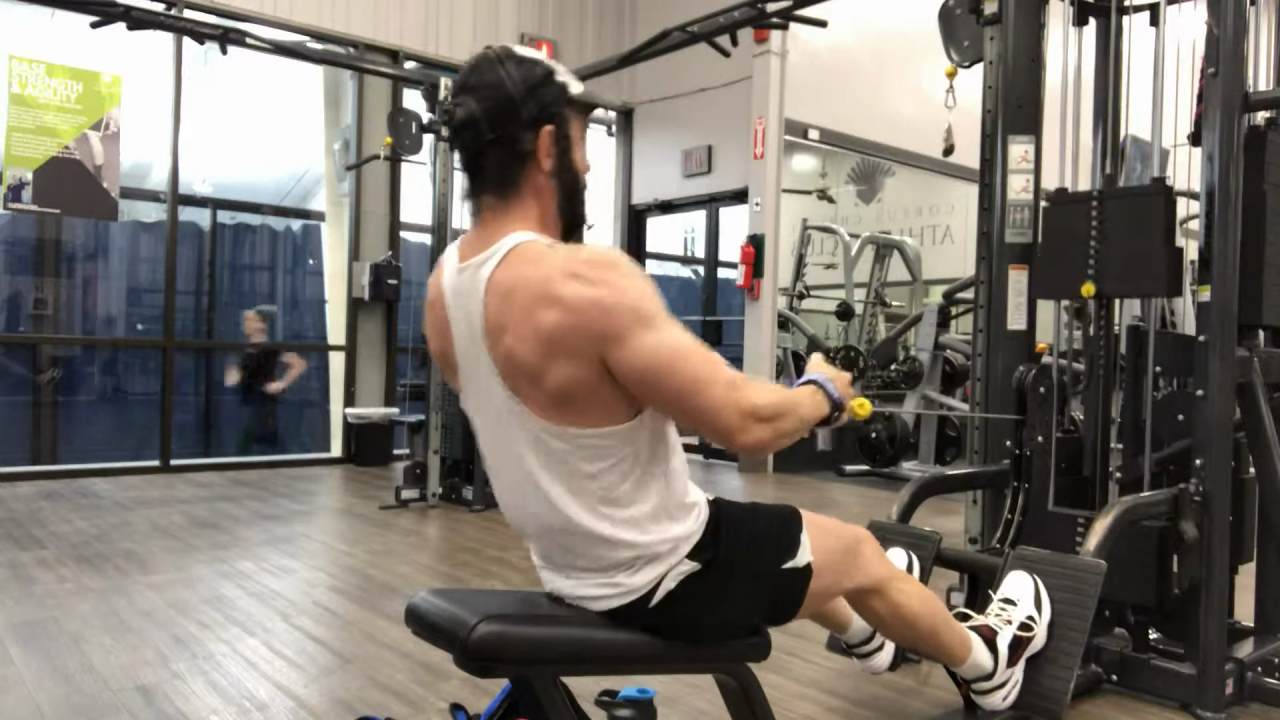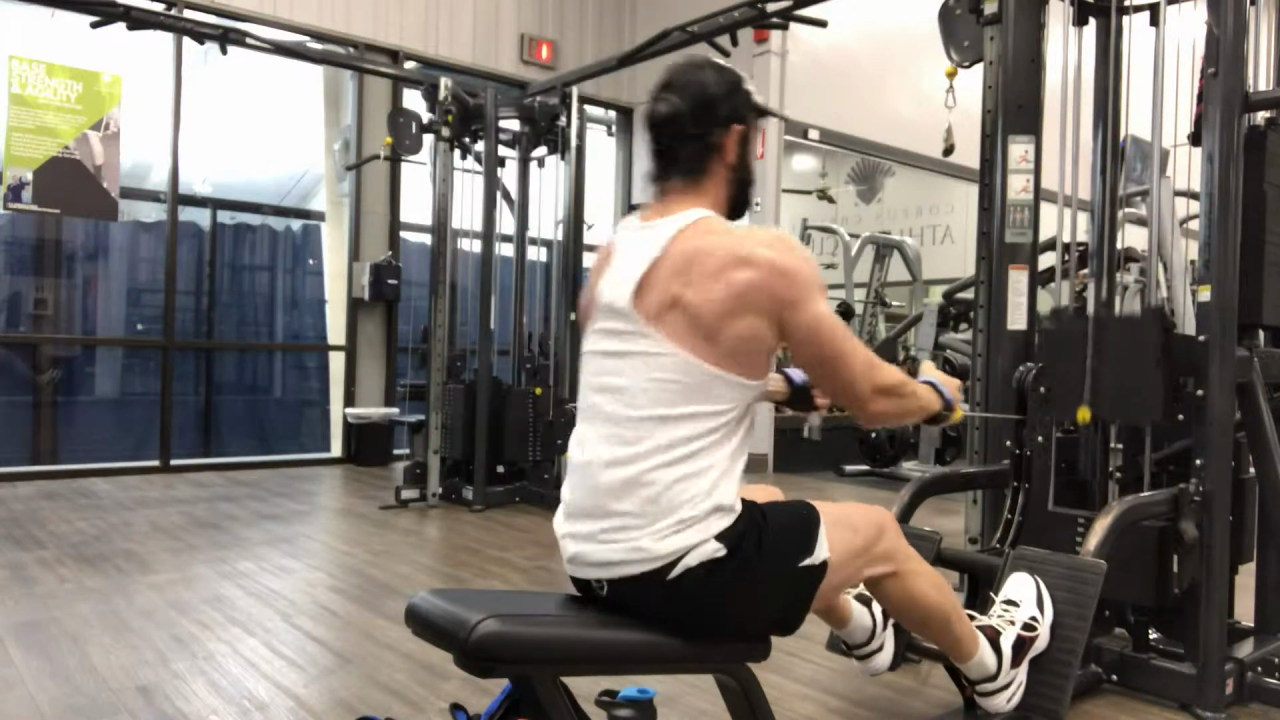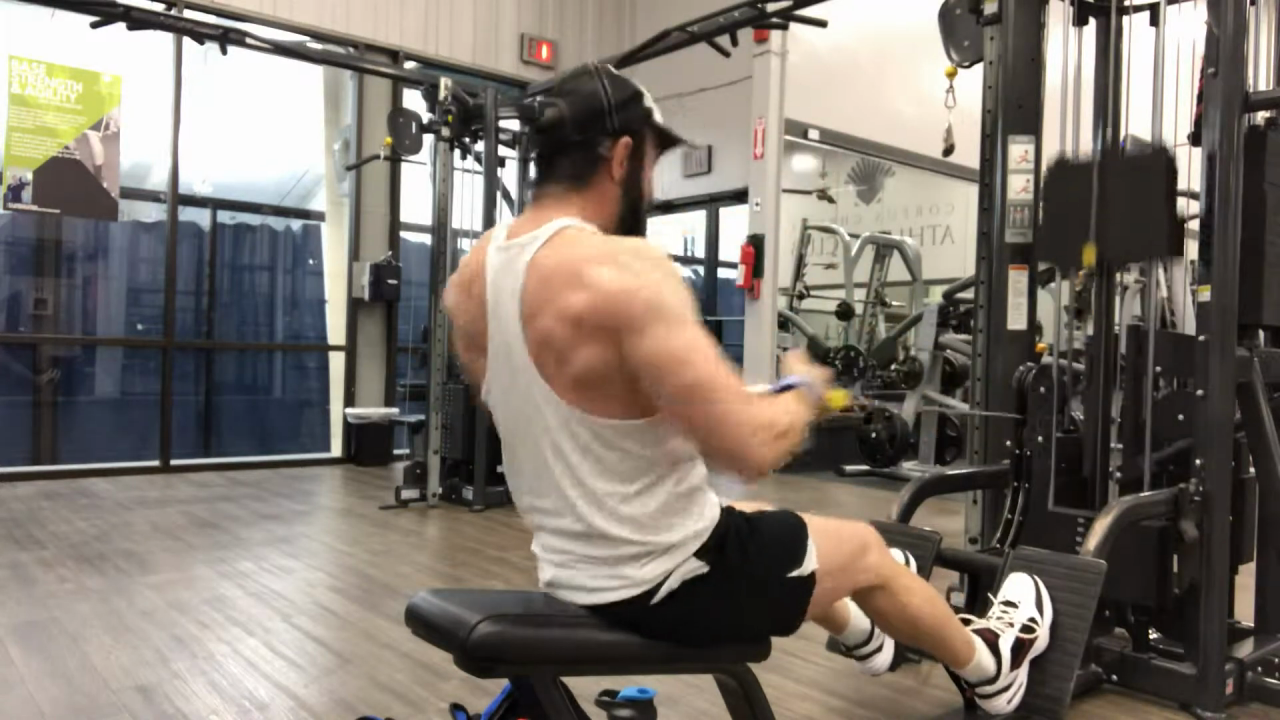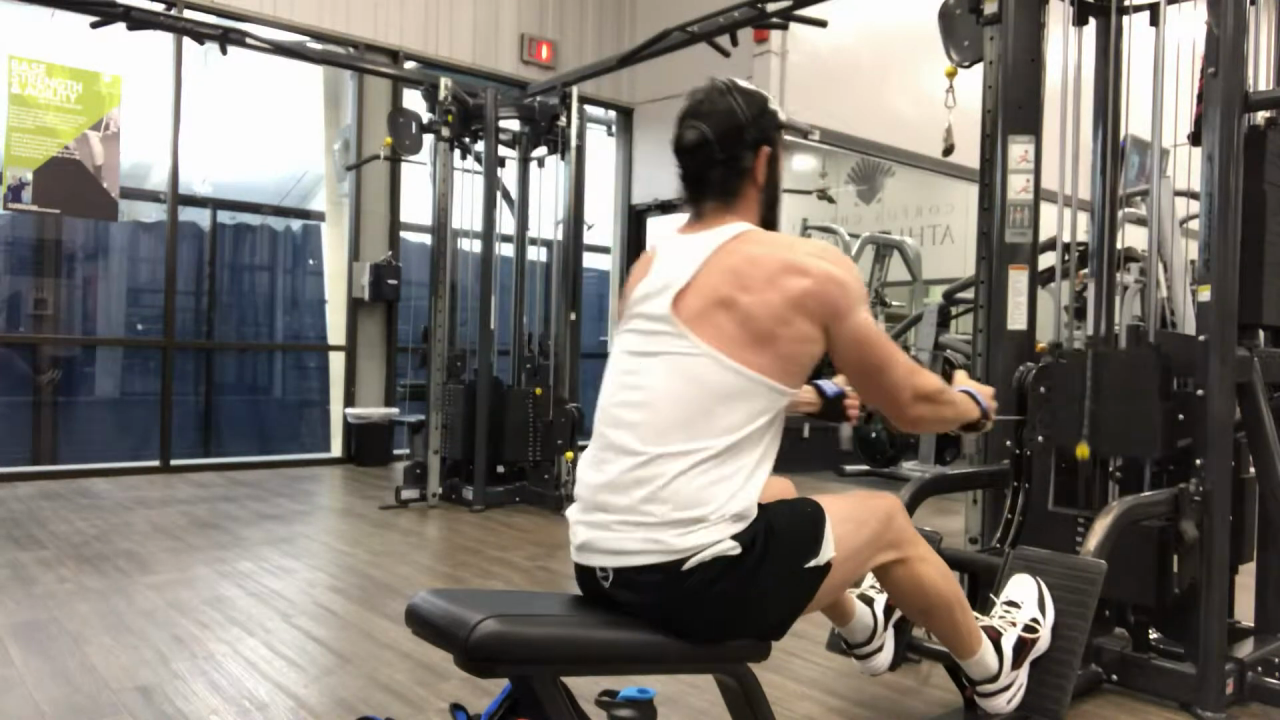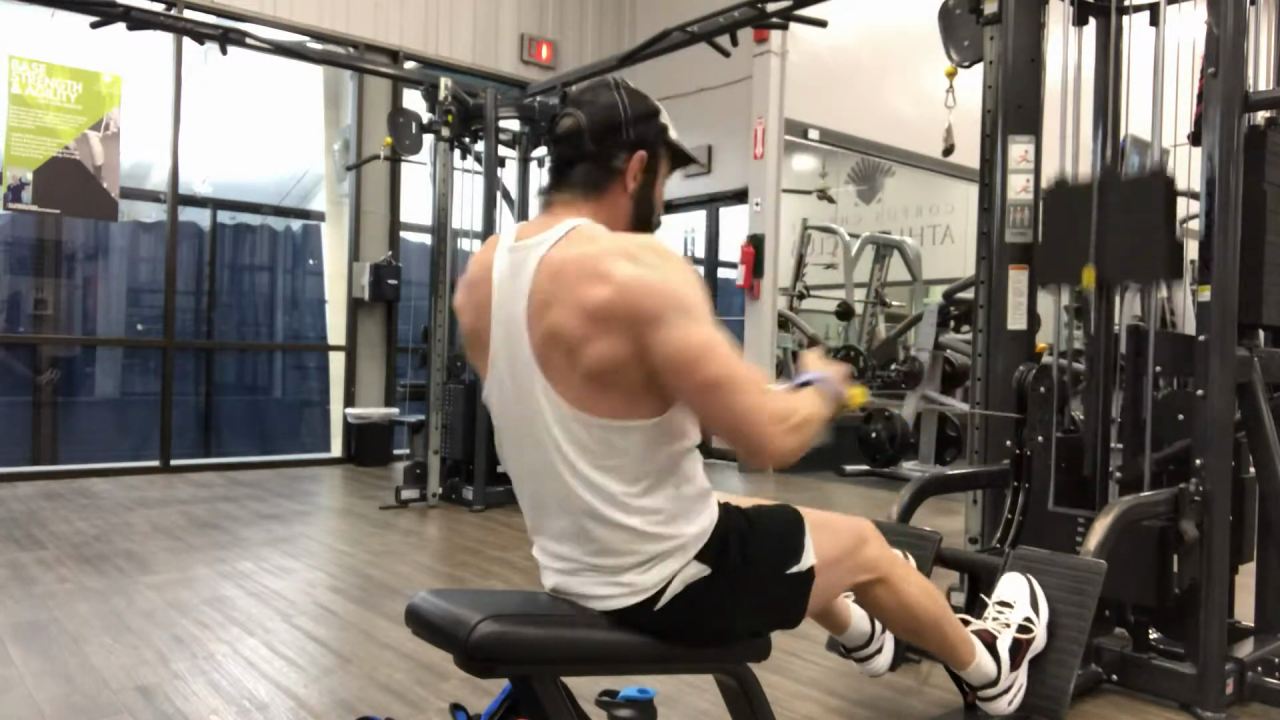
dt=1s
person 1, frame 1
left shoulder: (445, 281)
right shoulder: (582, 282)
right elbow: (744, 423)
left wrist: (674, 371)
right wrist: (823, 392)
left hip: (576, 570)
right hip: (660, 580)
left knee: (765, 533)
right knee: (857, 550)
left ankle: (865, 632)
right ankle: (986, 662)
person 1, frame 2
left shoulder: (611, 255)
right shoulder: (760, 259)
right elbow: (871, 398)
left wrist: (786, 386)
right wrist: (937, 396)
left hip: (590, 562)
right hip: (678, 571)
left knee: (764, 503)
right knee: (876, 533)
left ankle: (862, 629)
person 1, frame 3
left shoulder: (472, 275)
right shoulder: (621, 272)
right elbow: (756, 448)
right wrist: (800, 387)
left hip: (575, 577)
right hip: (666, 586)
left knee: (763, 521)
right knee: (862, 547)
left ankle: (862, 631)
person 1, frame 4
left shoulder: (650, 265)
right shoulder: (808, 270)
right elbow: (909, 404)
left wrist: (820, 397)
right wrist: (973, 404)
left hip: (598, 561)
right hip: (691, 575)
left knee: (778, 494)
right knee: (884, 519)
left ankle: (866, 629)
right ankle: (992, 668)
person 1, frame 5
left shoulder: (482, 271)
right shoulder: (636, 269)
right elbow: (774, 439)
right wrist: (821, 385)
left hip: (577, 577)
right hip: (664, 588)
left knee: (760, 514)
right knee: (861, 542)
left ankle: (863, 633)
right ankle: (989, 669)
